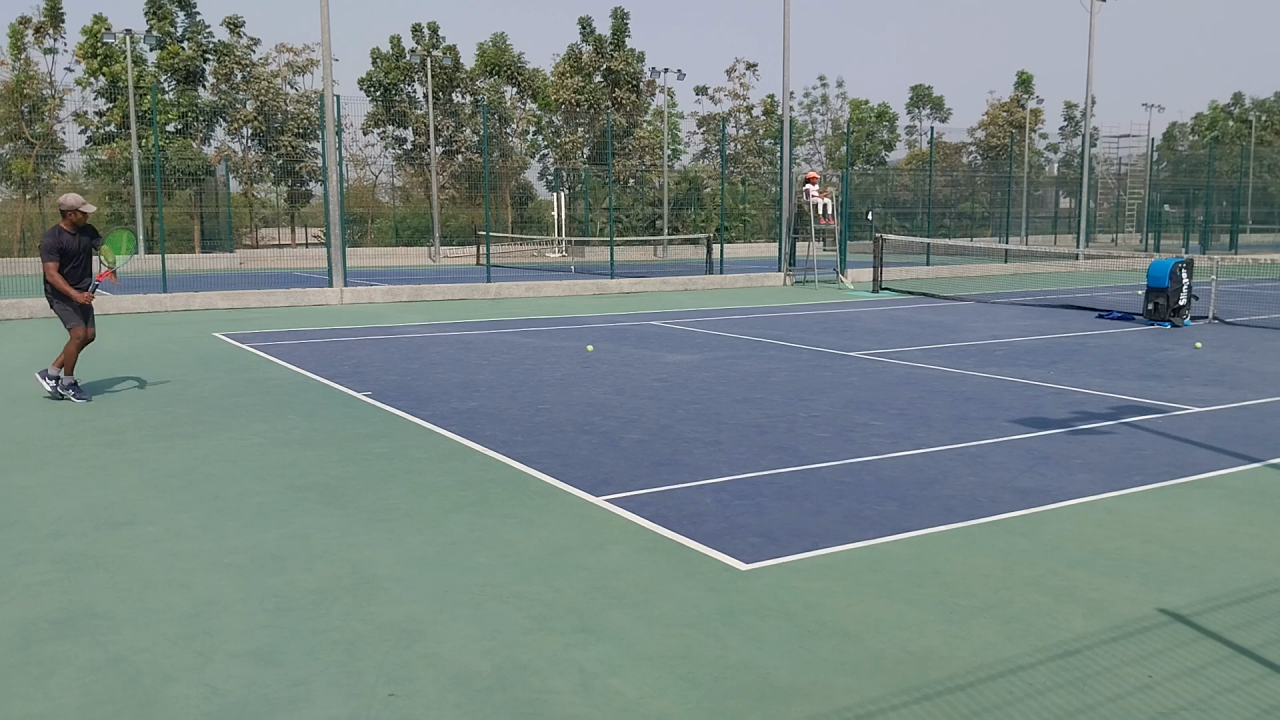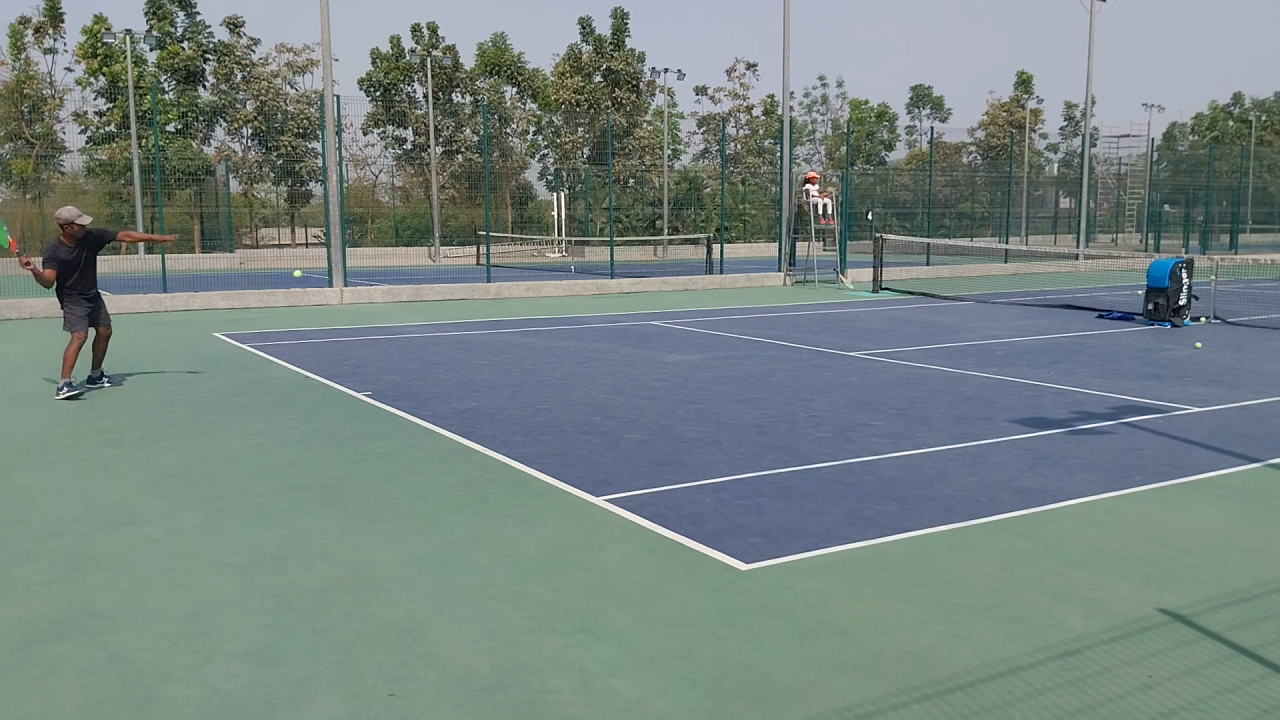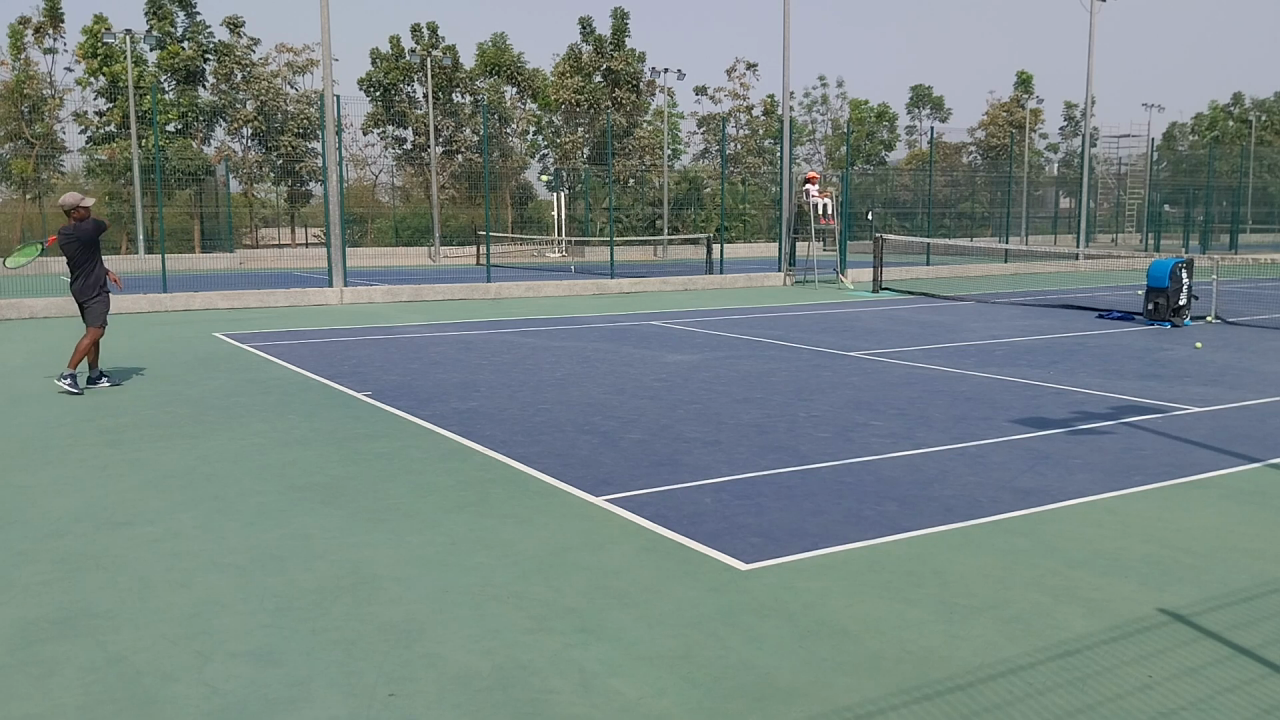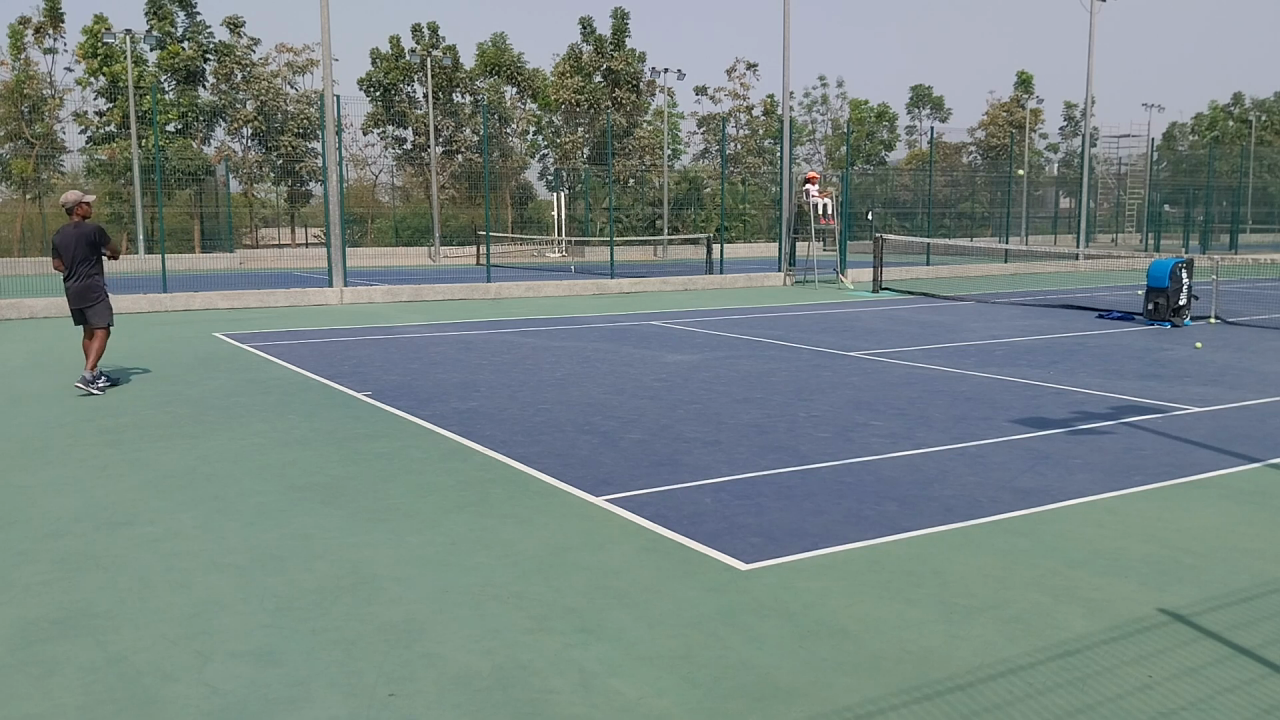
dt=0.4s
person 1, frame 1
left shoulder: (87, 231)
right shoulder: (52, 239)
left elbow: (102, 247)
right elbow: (51, 274)
right wrist: (76, 294)
left hip: (80, 294)
right hip: (62, 295)
left knee: (89, 334)
right knee: (79, 333)
left ankle: (51, 374)
right ankle: (67, 382)
person 1, frame 2
left shoulder: (92, 236)
right shoulder: (54, 251)
left elbow: (124, 235)
right elbow: (47, 282)
left wrist: (158, 238)
right wrist: (34, 270)
left hip: (92, 295)
right hip: (73, 299)
left knee: (104, 332)
right knee: (79, 336)
left ankle: (96, 376)
right ankle: (64, 384)
person 1, frame 3
left shoulder: (64, 233)
right shoulder: (88, 227)
right elbow: (102, 226)
left wrist: (107, 272)
left hip: (83, 287)
right hip: (93, 289)
left knee: (93, 330)
right knee: (95, 331)
left ankle: (95, 375)
right ankle: (67, 375)
person 1, frame 4
left shoulder: (58, 236)
right shoulder: (92, 230)
left elbow: (57, 265)
right elbow: (115, 252)
right wrist: (107, 253)
left hip: (72, 290)
right hip: (92, 290)
left knee: (89, 332)
right knee: (102, 332)
left ankle: (94, 376)
right ankle: (86, 376)
